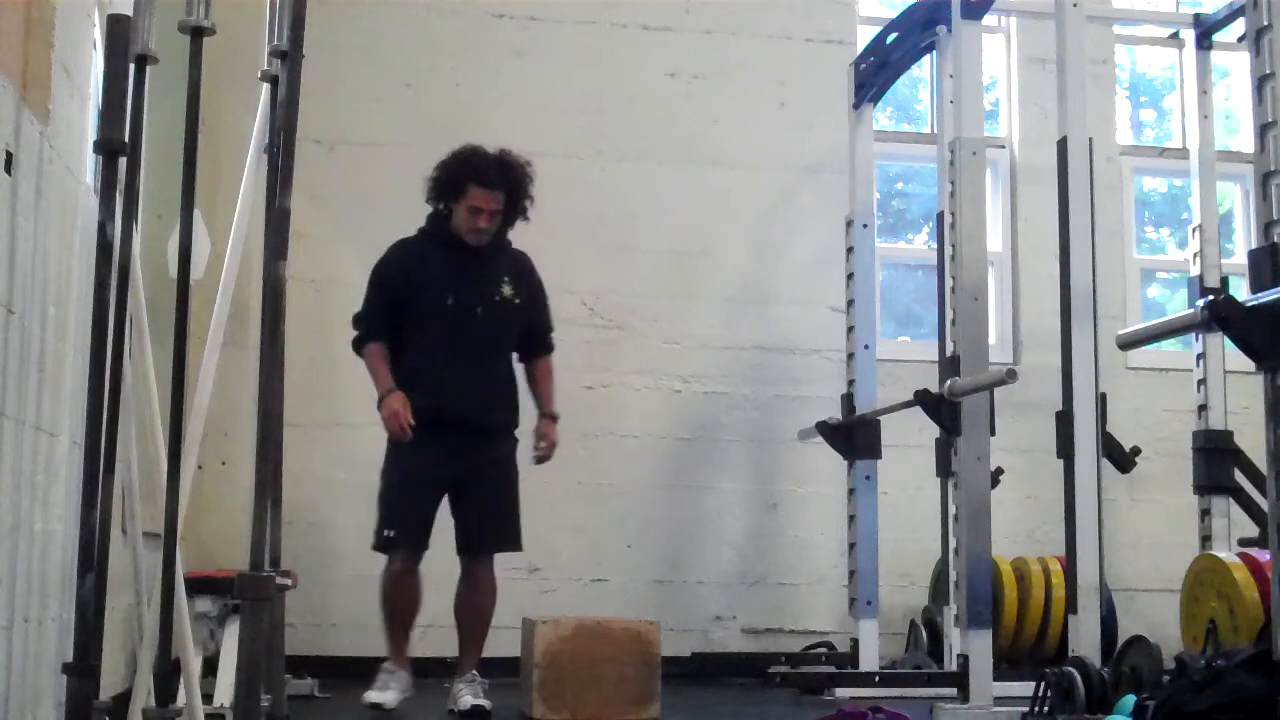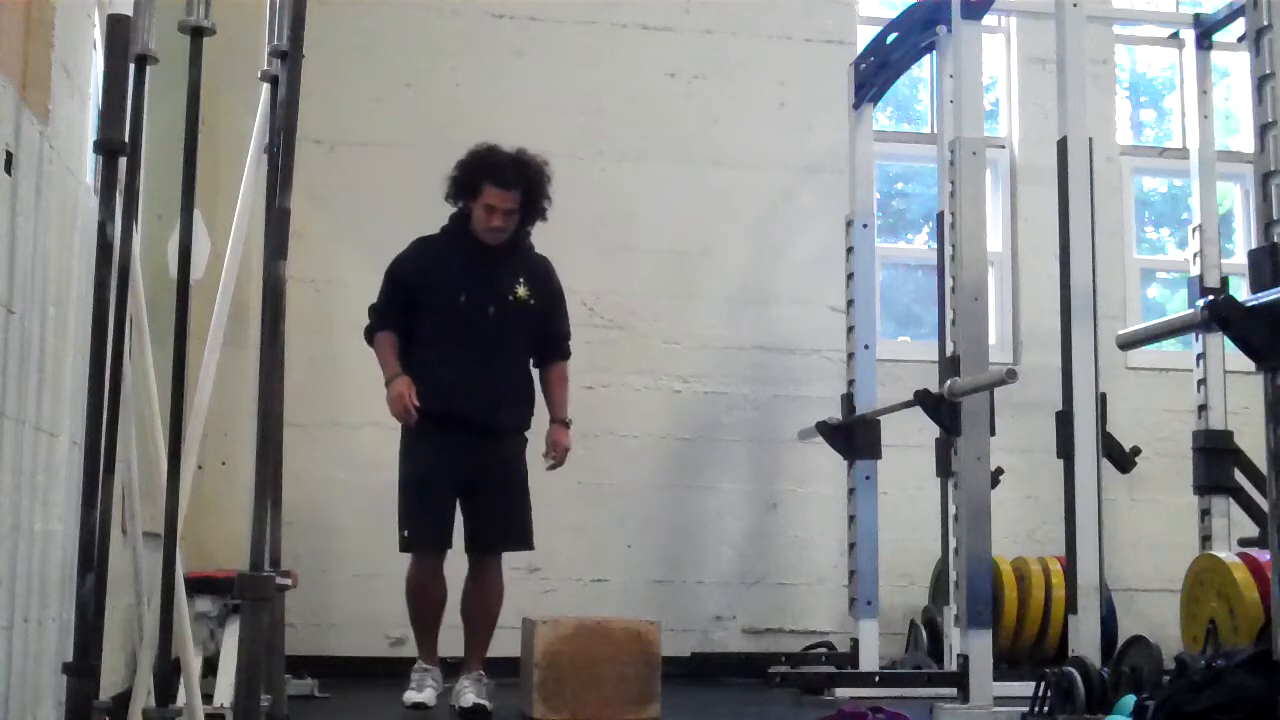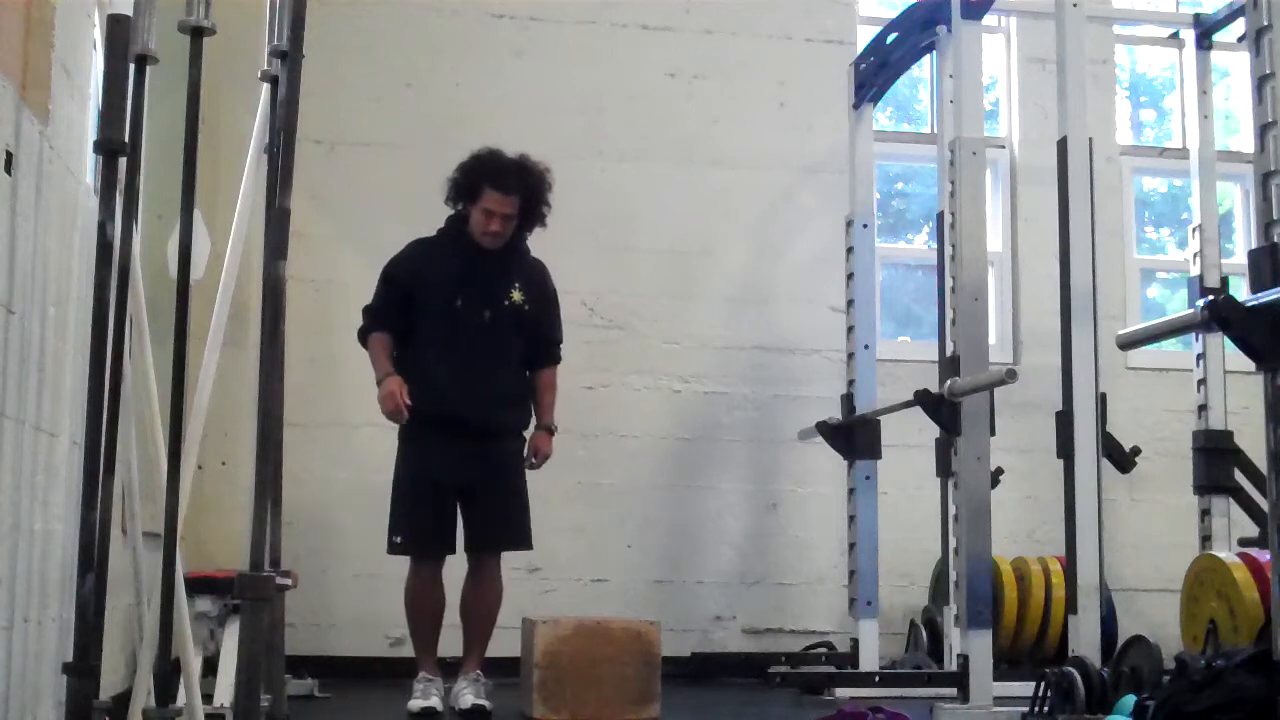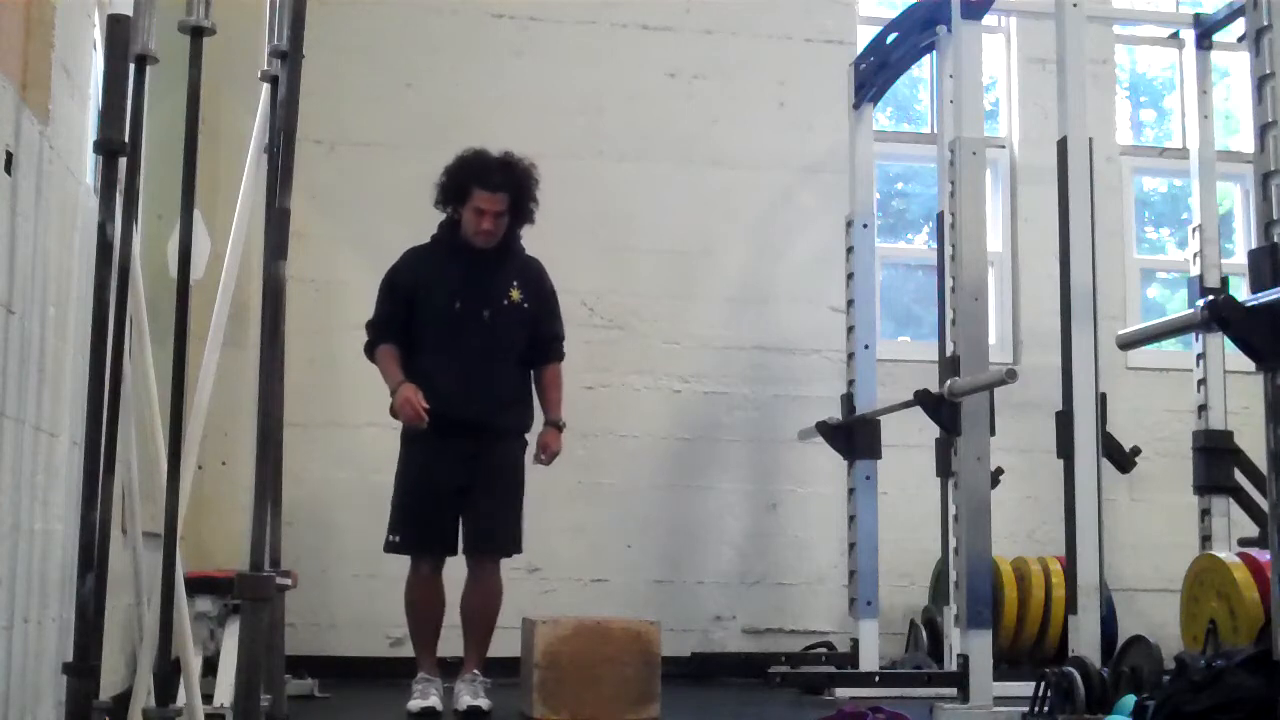
dt=0.3s
person 1, frame 1
left shoulder: (517, 270)
right shoulder: (406, 259)
left elbow: (537, 348)
right elbow: (371, 335)
left wrist: (546, 414)
right wrist: (388, 391)
left hip: (490, 439)
right hip: (418, 435)
left knee: (480, 559)
right knee: (402, 554)
right ankle: (394, 665)
person 1, frame 2
left shoulder: (536, 273)
right shoulder: (424, 257)
left elbow: (553, 353)
right elbow: (384, 323)
left wrist: (560, 420)
right wrist: (395, 375)
left hip: (500, 438)
right hip: (430, 431)
left knee: (488, 558)
right knee: (426, 552)
right ankle: (426, 665)
person 1, frame 3
left shoulder: (532, 277)
right shoulder: (420, 259)
left elbow: (544, 359)
right elbow: (378, 324)
left wrist: (545, 425)
right wrist: (387, 374)
left hip: (499, 441)
right hip: (428, 435)
left knee: (487, 557)
right knee: (425, 559)
person 1, frame 4
left shoulder: (529, 276)
right shoulder: (418, 267)
left elbow: (547, 355)
right elbow: (383, 337)
left wrist: (553, 422)
right wrist: (400, 385)
left hip: (500, 442)
right hip: (430, 438)
left knee: (486, 560)
right knee: (426, 559)
